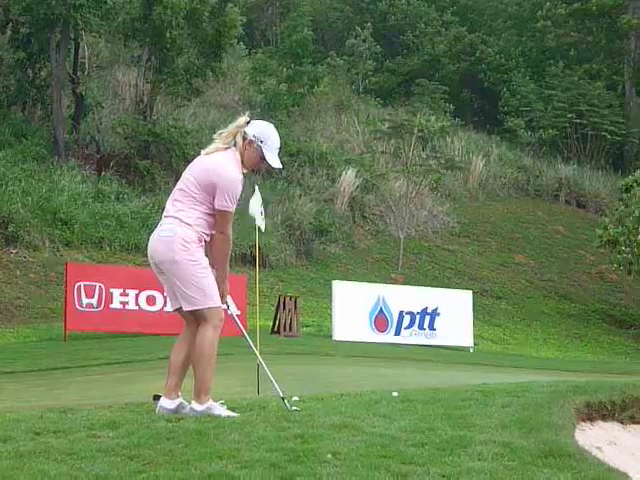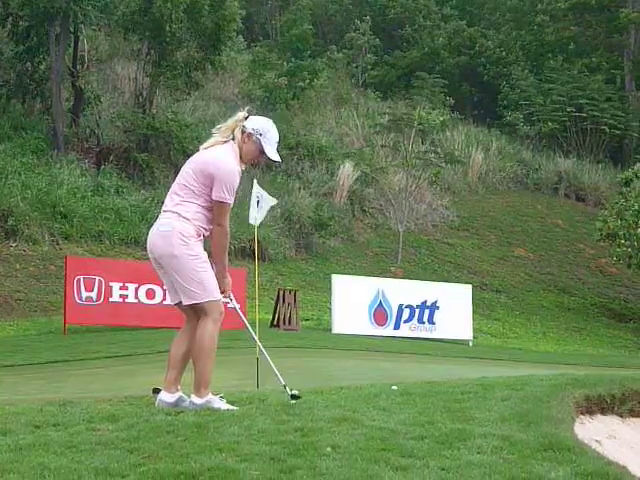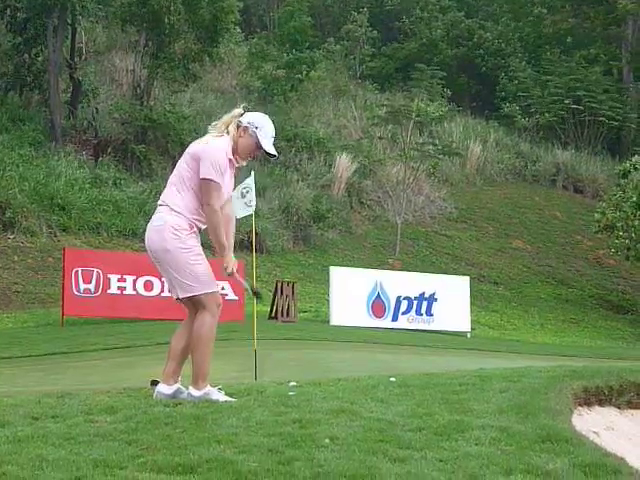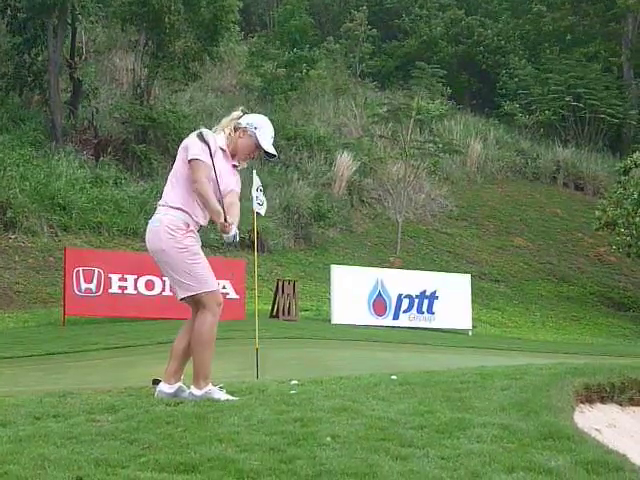
dt=0.2s
person 1, frame 1
left shoulder: (217, 159)
right shoulder: (230, 174)
right elbow: (223, 233)
left wrist: (213, 270)
right wrist: (222, 279)
left hip: (162, 242)
right hip: (180, 243)
left knee: (195, 323)
right knee: (212, 319)
left ankle: (170, 398)
right ankle: (202, 402)
person 1, frame 2
left shoulder: (217, 154)
right shoulder: (228, 166)
left elbow: (211, 221)
right elbow: (220, 225)
left wrist: (214, 266)
right wrist: (222, 272)
left hip: (161, 237)
right hip: (178, 238)
left knee: (195, 318)
right knee: (212, 313)
left ankle: (170, 392)
right ankle: (202, 395)
person 1, frame 3
left shoulder: (226, 159)
right shoulder: (215, 149)
left elbow: (226, 211)
right elbow: (210, 206)
left wrist: (229, 252)
right wrist: (223, 254)
left hip: (163, 233)
right hip: (174, 231)
left knee: (197, 310)
right knee: (211, 305)
left ankle: (168, 384)
right ankle: (200, 387)
person 1, frame 4
left shoulder: (231, 167)
right shoulder: (203, 140)
left elbow: (233, 203)
right elbow: (199, 183)
left wrist: (231, 226)
right wrist: (219, 215)
left hip: (178, 233)
right hip: (172, 229)
left knee: (202, 309)
right knee: (212, 303)
left ankle: (170, 383)
right ankle: (201, 386)
